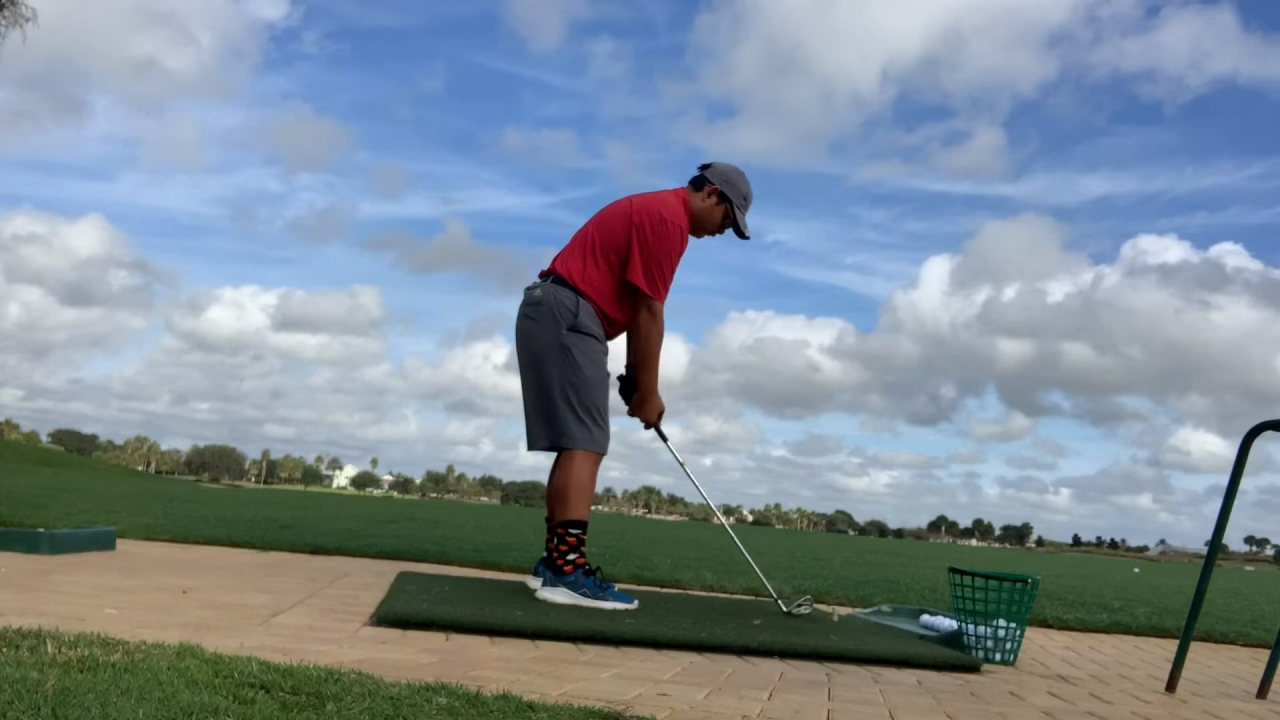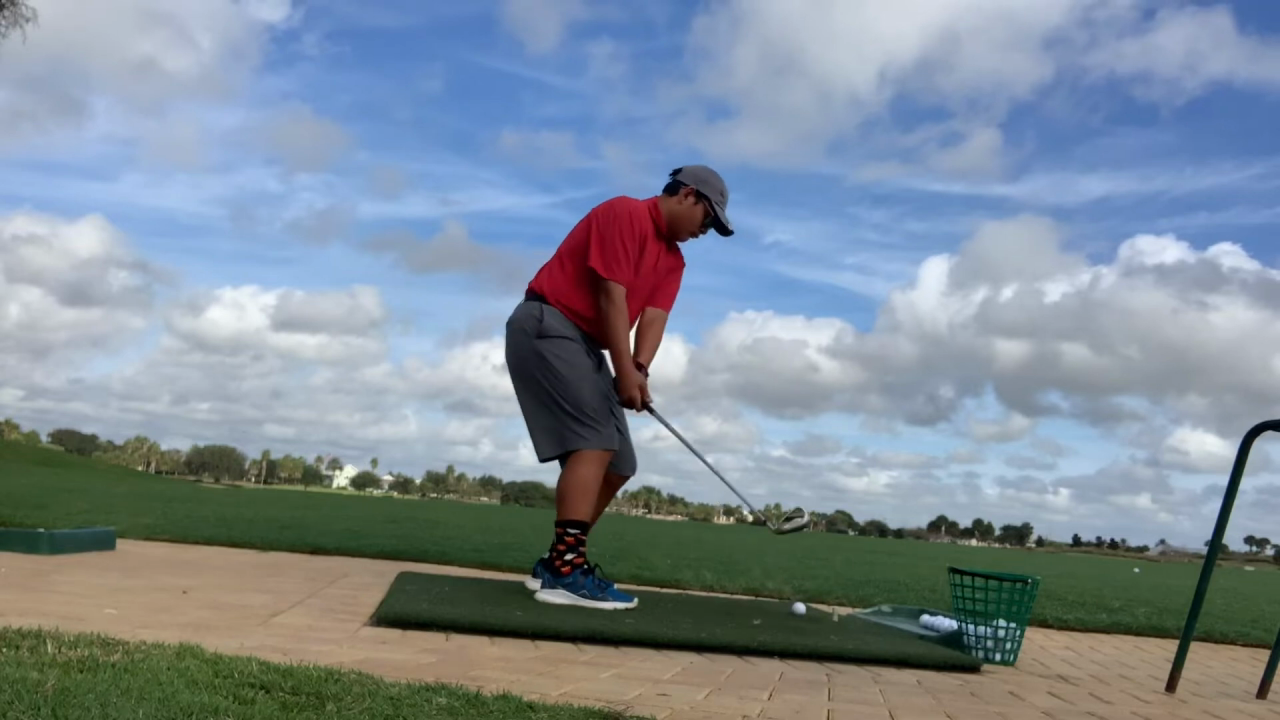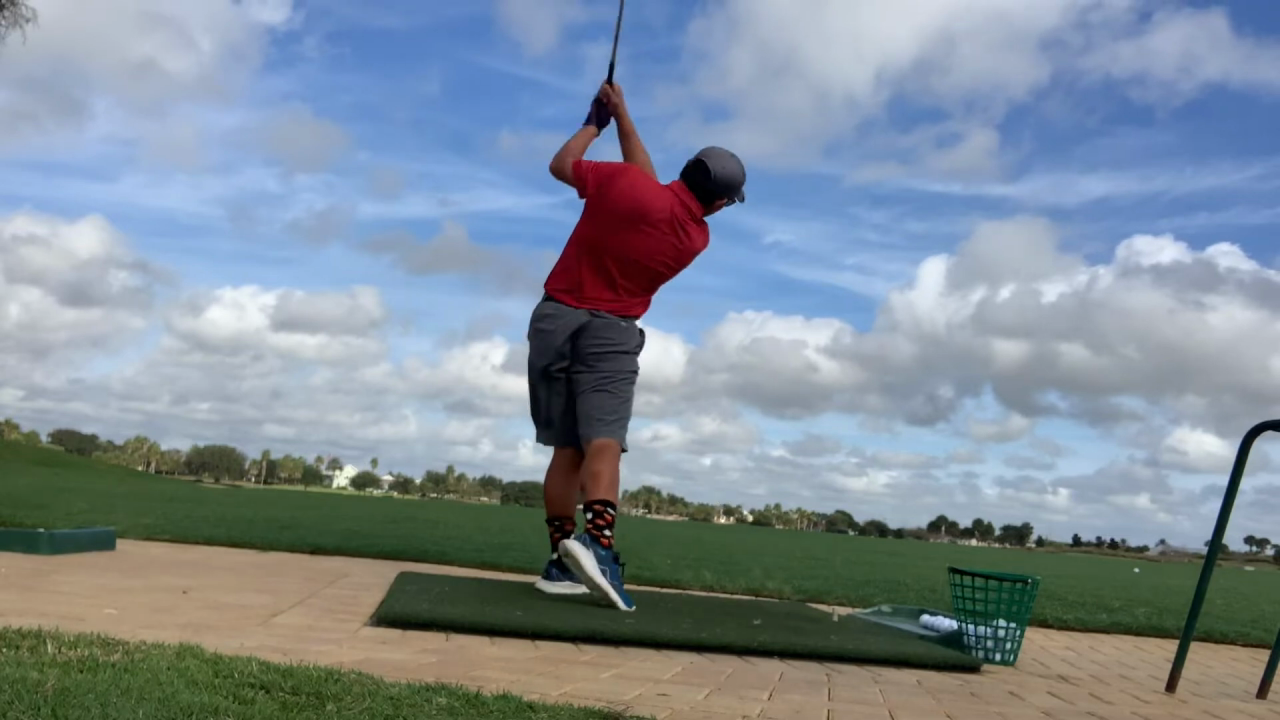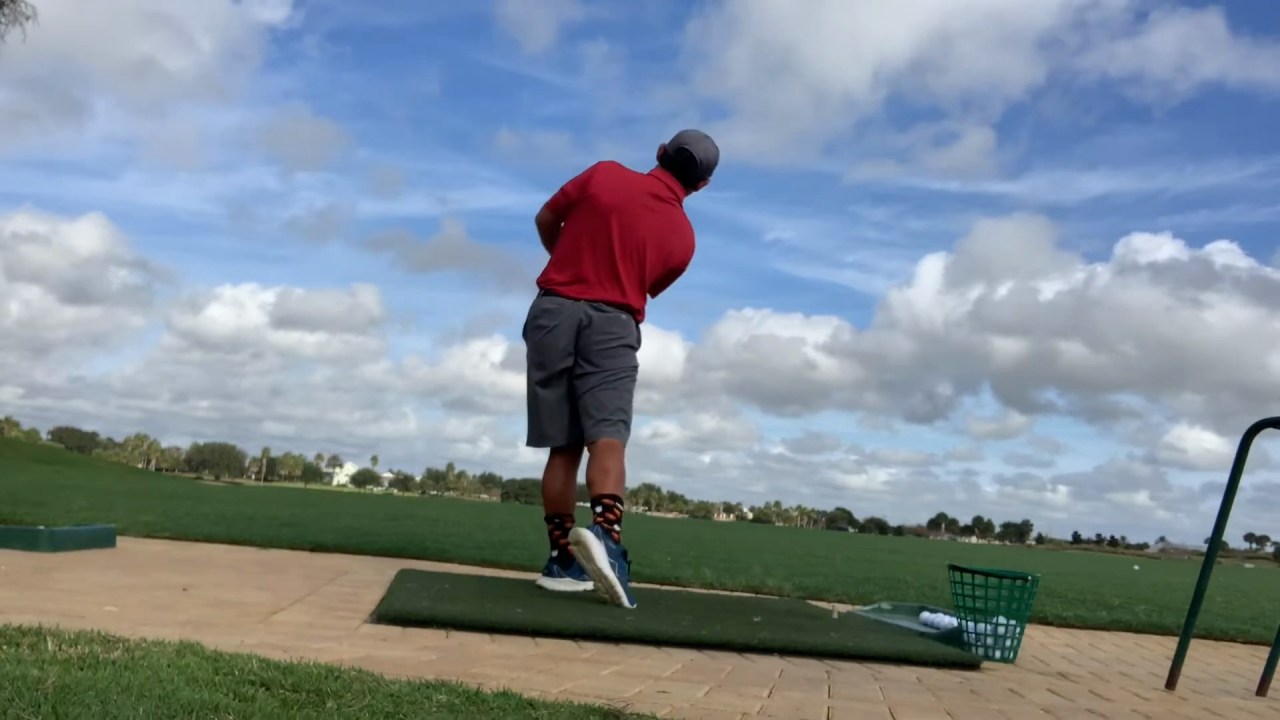
dt=1s
person 1, frame 1
left shoulder: (654, 210)
right shoulder: (669, 218)
left elbow: (635, 307)
right elbow: (649, 312)
left wrist: (634, 376)
right wrist: (648, 391)
left hip: (553, 314)
right hip: (567, 316)
left knee: (576, 443)
right knee: (585, 443)
left ankle: (555, 563)
right ankle: (567, 570)
person 1, frame 2
left shoulder: (672, 260)
right shoulder: (623, 212)
left elbow: (655, 316)
right elbow: (611, 292)
left wrist: (640, 369)
right wrist: (623, 367)
left hip: (585, 347)
right hip: (546, 329)
left knee: (618, 464)
right knee: (596, 443)
left ankle: (557, 564)
right ankle: (565, 570)
person 1, frame 3
left shoulder: (625, 184)
right shoulder: (696, 238)
left elbow: (560, 165)
left wrist: (602, 114)
right wrist: (623, 117)
left hip: (555, 319)
right hip: (610, 333)
left knee: (566, 446)
right knee: (602, 442)
left ankle: (562, 560)
right ankle: (596, 538)
person 1, frame 4
left shoulder: (604, 174)
right shoulder: (682, 237)
left elbow: (545, 220)
left hip: (554, 312)
right hip: (612, 324)
left knee: (563, 445)
right knee: (607, 435)
left ankle: (562, 558)
right ankle: (604, 531)
